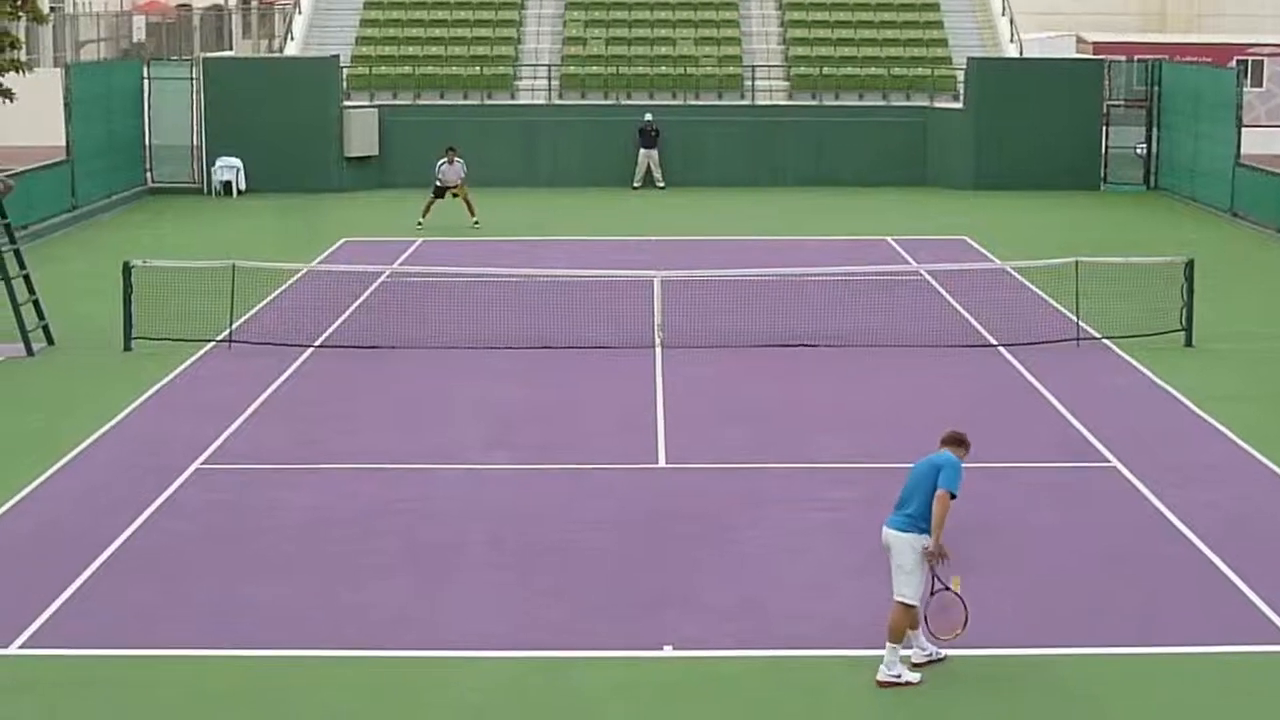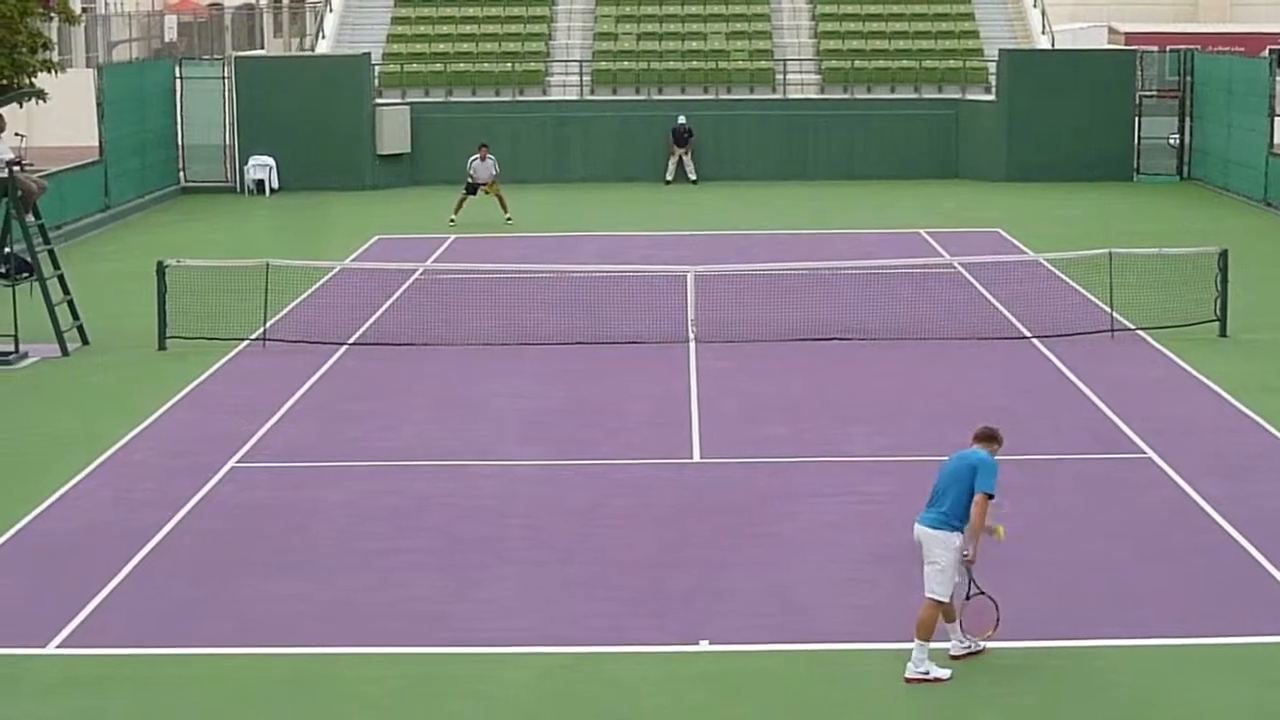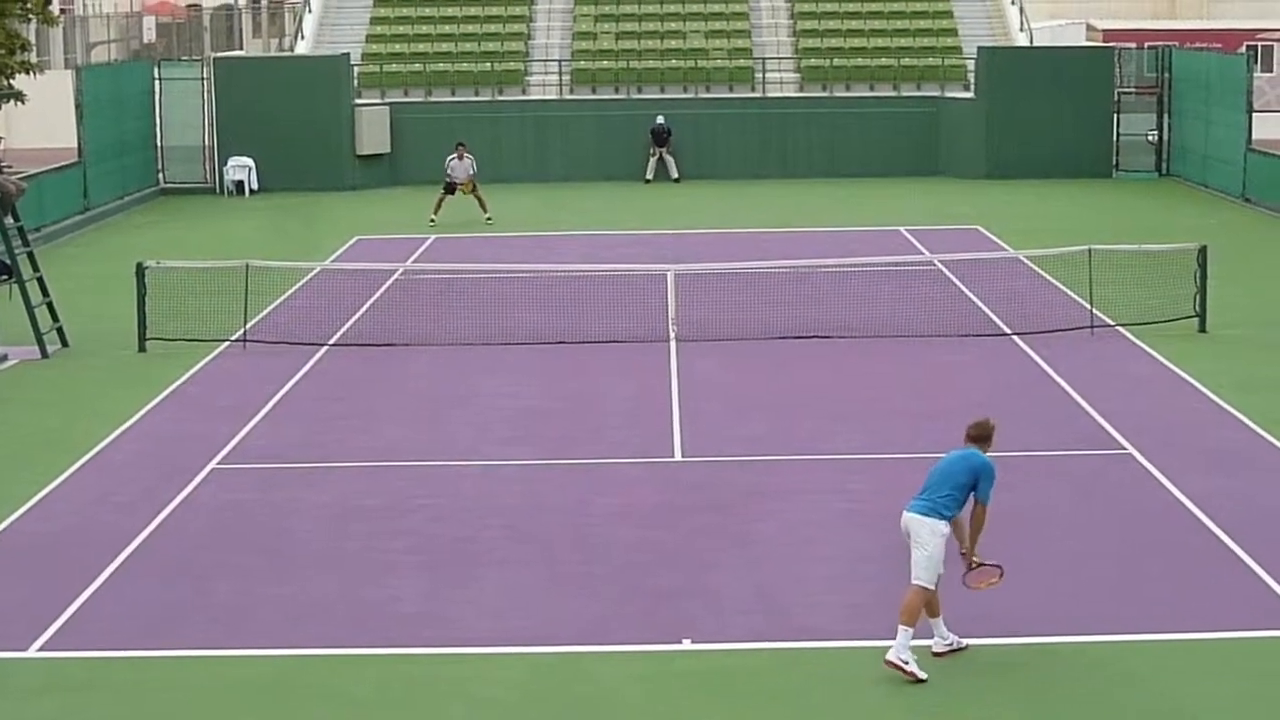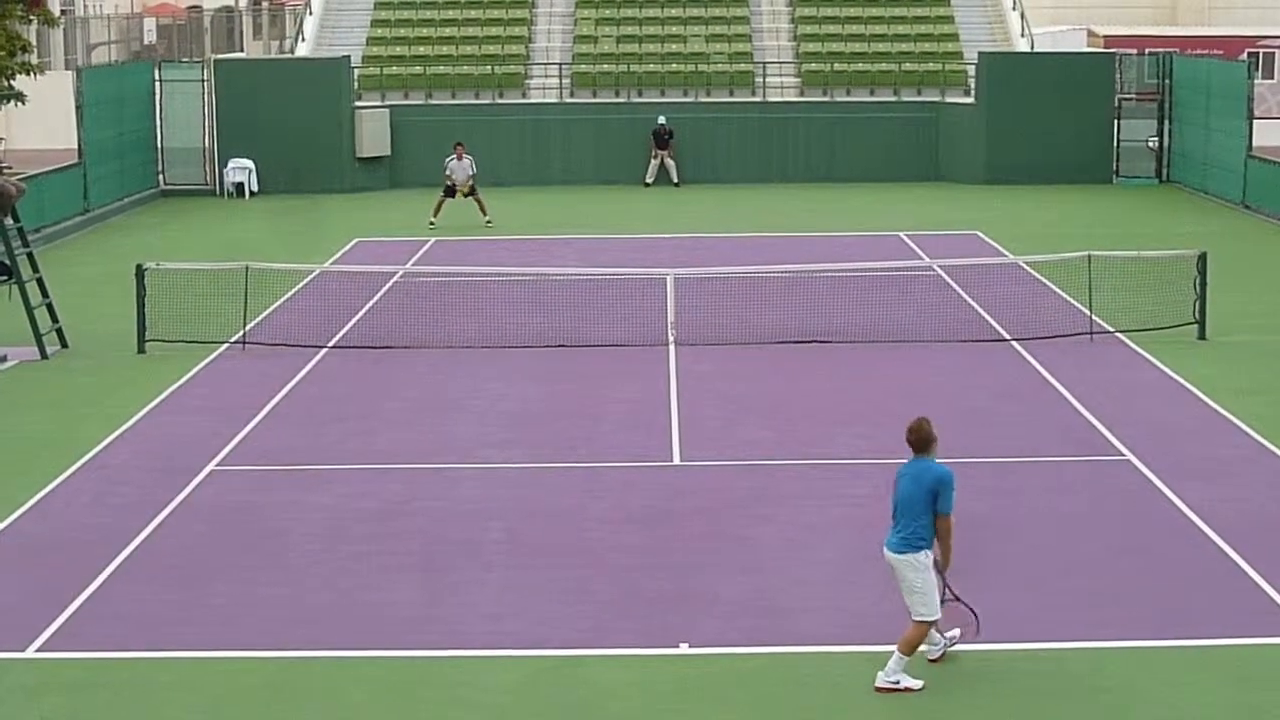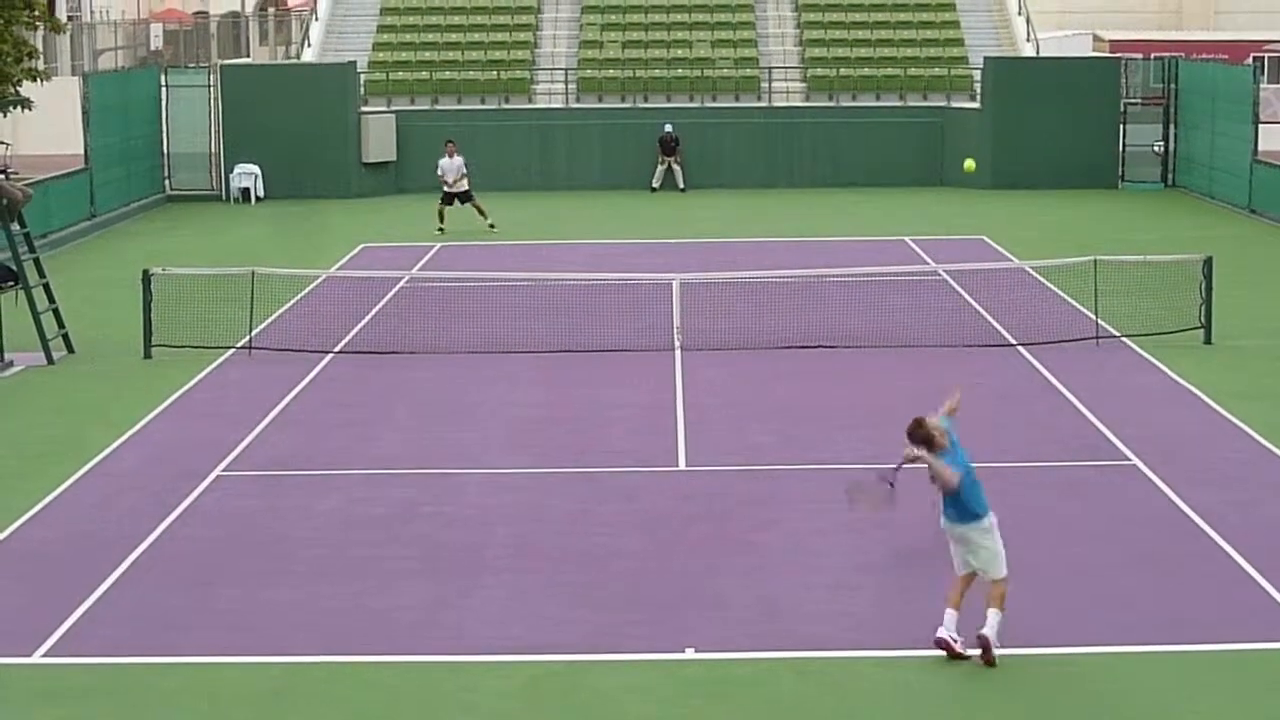
dt=1s
person 1, frame 1
left shoulder: (926, 462)
right shoulder: (952, 463)
right elbow: (941, 497)
left wrist: (935, 542)
right wrist: (935, 539)
left hip: (894, 528)
right hip: (908, 535)
left knee: (910, 596)
right knee: (904, 601)
left ankle: (921, 649)
right ankle: (889, 669)
person 1, frame 2
left shoulder: (956, 459)
right shoulder: (987, 461)
right elbow: (980, 502)
left wrist: (980, 526)
right wrist: (973, 545)
left hip: (926, 525)
right hip: (942, 533)
left knee: (944, 590)
right knee: (935, 598)
left ankle: (960, 643)
right ankle: (918, 665)
person 1, frame 3
left shoulder: (951, 458)
right shoulder: (985, 465)
right elbow: (979, 511)
left wrist: (963, 545)
right wrist: (970, 547)
left hip: (911, 514)
right hip: (929, 523)
left knee: (929, 581)
right knee: (921, 586)
left ankle: (942, 639)
right ankle: (900, 651)
person 1, frame 4
left shoulder: (903, 471)
right shoulder: (942, 474)
right elbow: (943, 522)
right wrist: (945, 557)
left hip: (895, 547)
right hip: (912, 554)
left knee: (923, 606)
right knee: (924, 619)
left ankle: (936, 644)
right ankle: (890, 675)
person 1, frame 5
left shoulder: (943, 437)
right shoulder: (945, 460)
left elbow: (945, 413)
right elbow: (951, 482)
left wrist: (953, 403)
right wrist: (928, 459)
left hip: (954, 522)
right hip: (975, 524)
left knee: (965, 574)
right knee: (997, 579)
left ankle: (947, 630)
right ankle: (988, 632)
